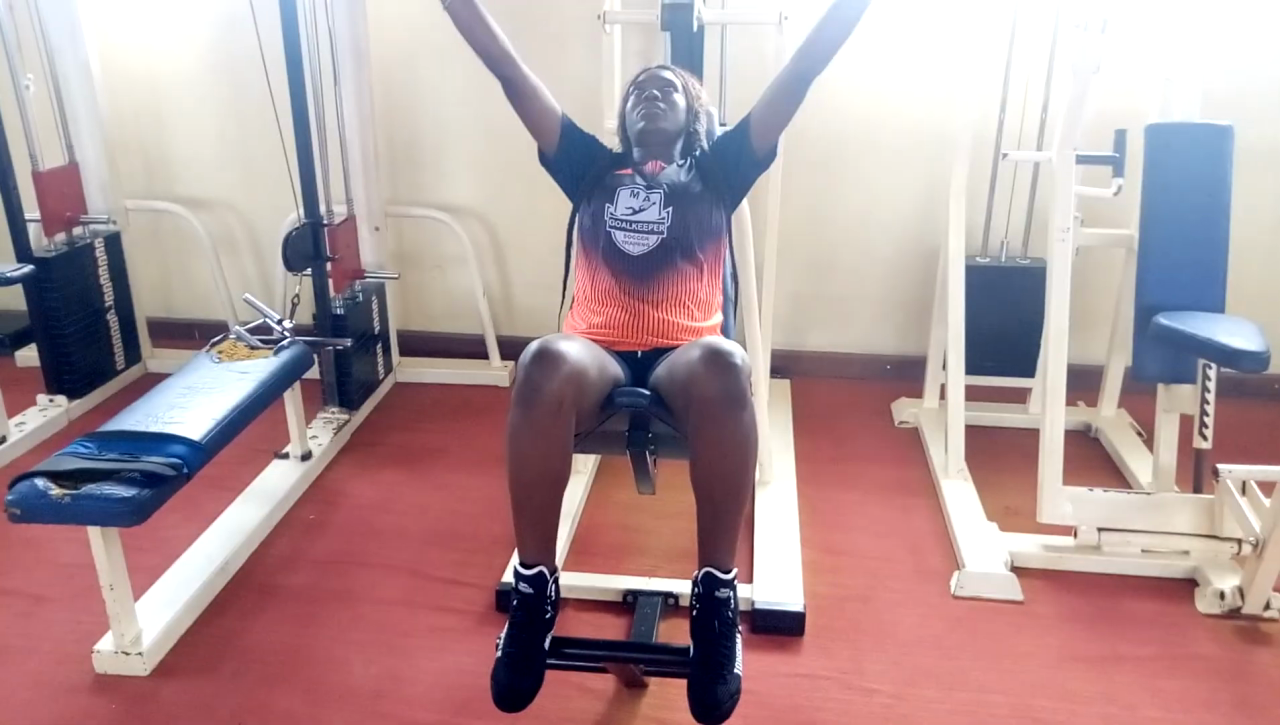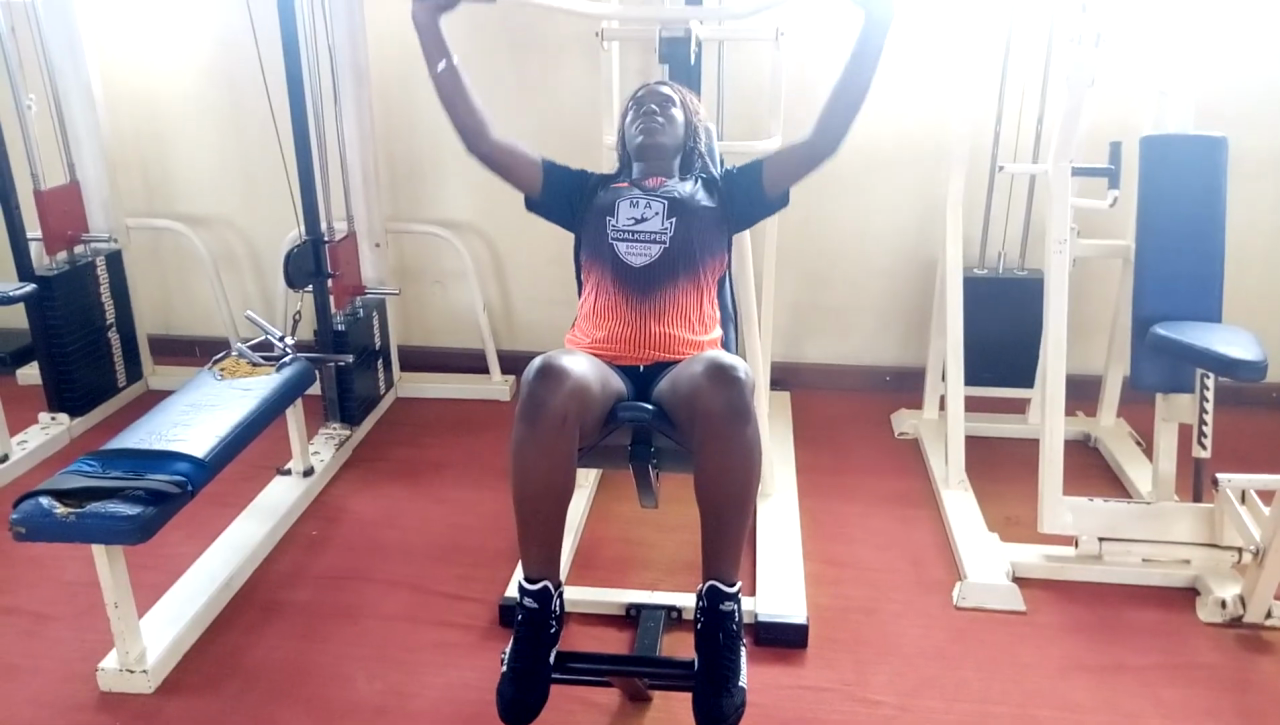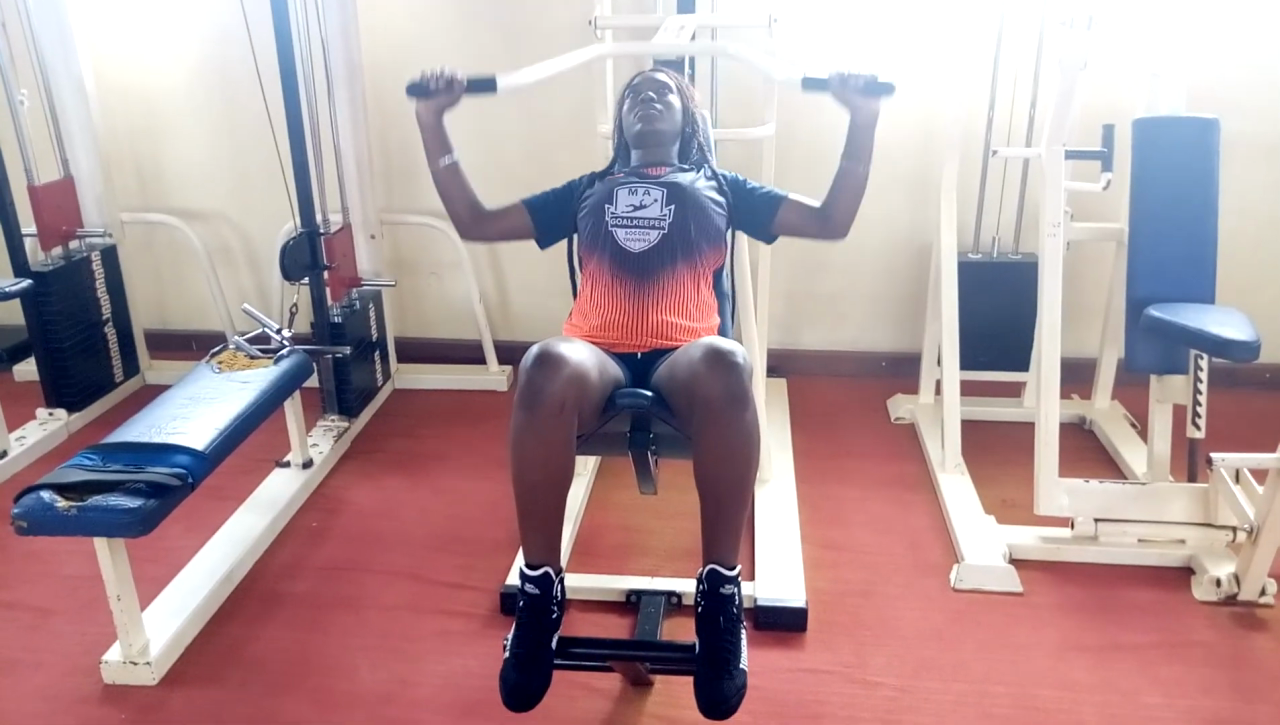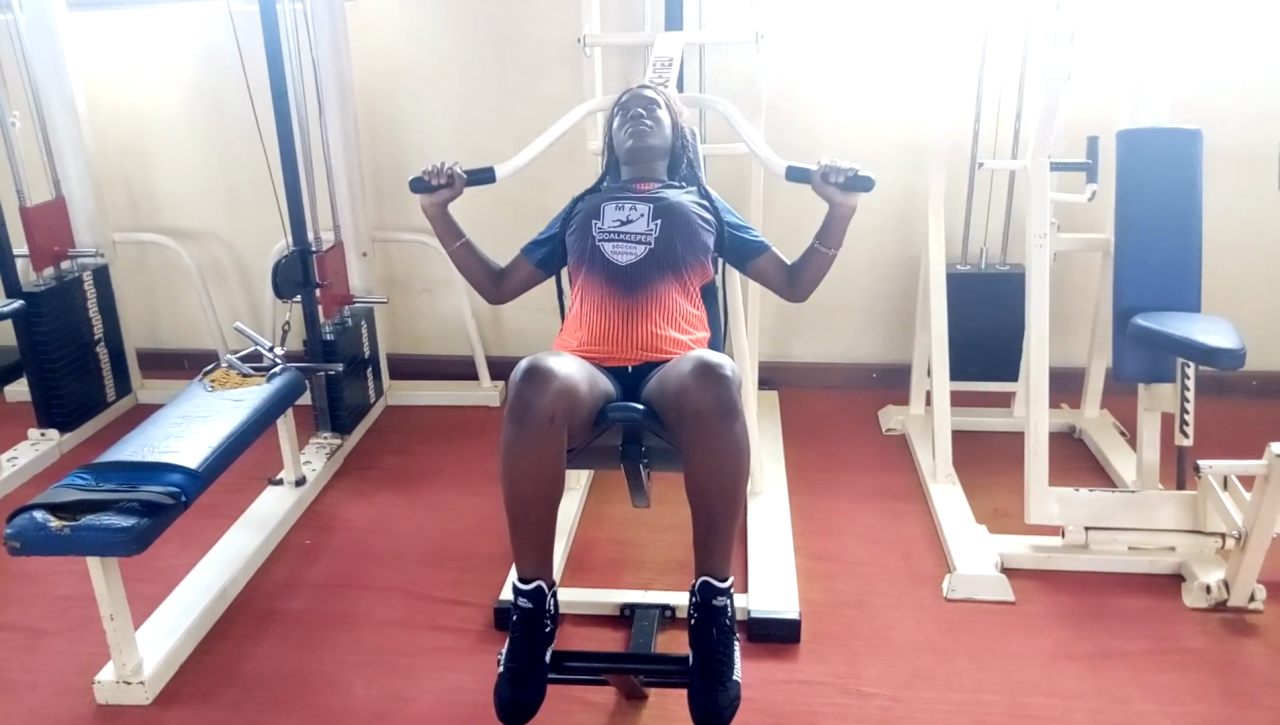
dt=0.4s
person 1, frame 1
left shoulder: (715, 172)
right shoulder: (590, 169)
left elbow: (801, 73)
right elbow: (506, 69)
left hip: (682, 354)
right hip: (597, 352)
left knee: (723, 365)
right knee: (543, 364)
left ankle: (715, 594)
right ankle: (534, 588)
person 1, frame 2
left shoulder: (720, 193)
right shoulder: (587, 193)
left elbow: (824, 139)
right elbow: (479, 140)
left hip: (686, 369)
right hip: (599, 366)
left knee: (728, 381)
right knee: (547, 380)
left ankle: (720, 607)
right ankle: (539, 602)
person 1, frame 3
left shoulder: (719, 186)
right shoulder: (587, 189)
left elbow: (833, 221)
right elbow: (474, 223)
left wrist: (863, 118)
right wrist: (432, 122)
left hip: (685, 354)
right hip: (598, 354)
left knee: (726, 365)
right knee: (545, 365)
left ankle: (720, 590)
right ankle: (540, 589)
person 1, frame 4
left shoulder: (705, 205)
right shoulder: (581, 208)
left elbow: (796, 285)
right elbow: (496, 286)
left wrist: (839, 210)
right wrist: (439, 212)
left hip: (673, 368)
right hip: (587, 369)
left knee: (714, 377)
right knee: (534, 380)
left ankle: (713, 603)
right ankle: (534, 604)
